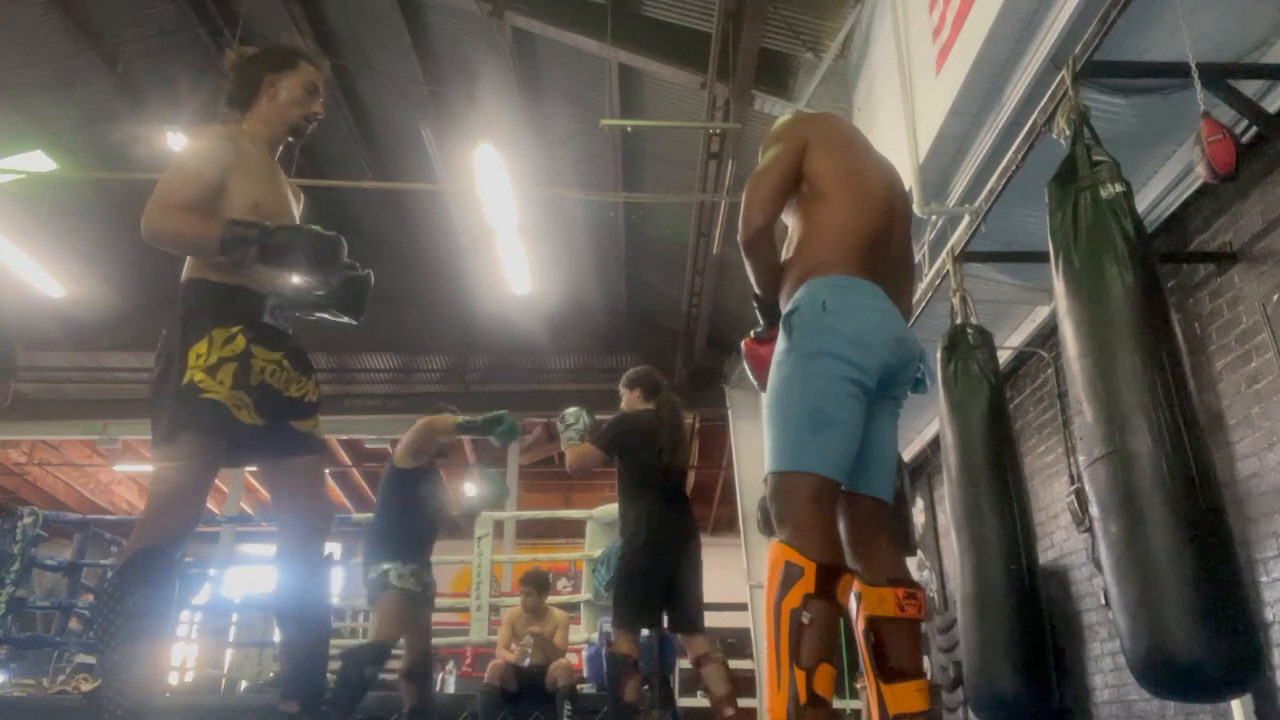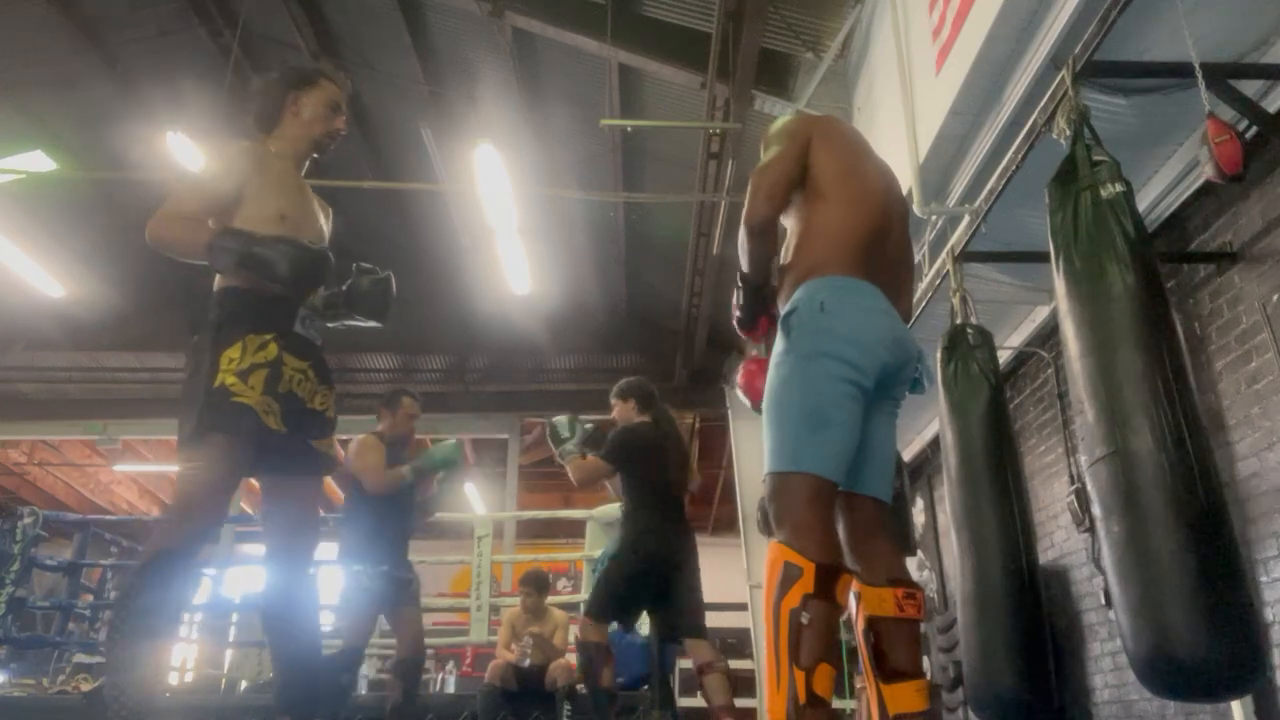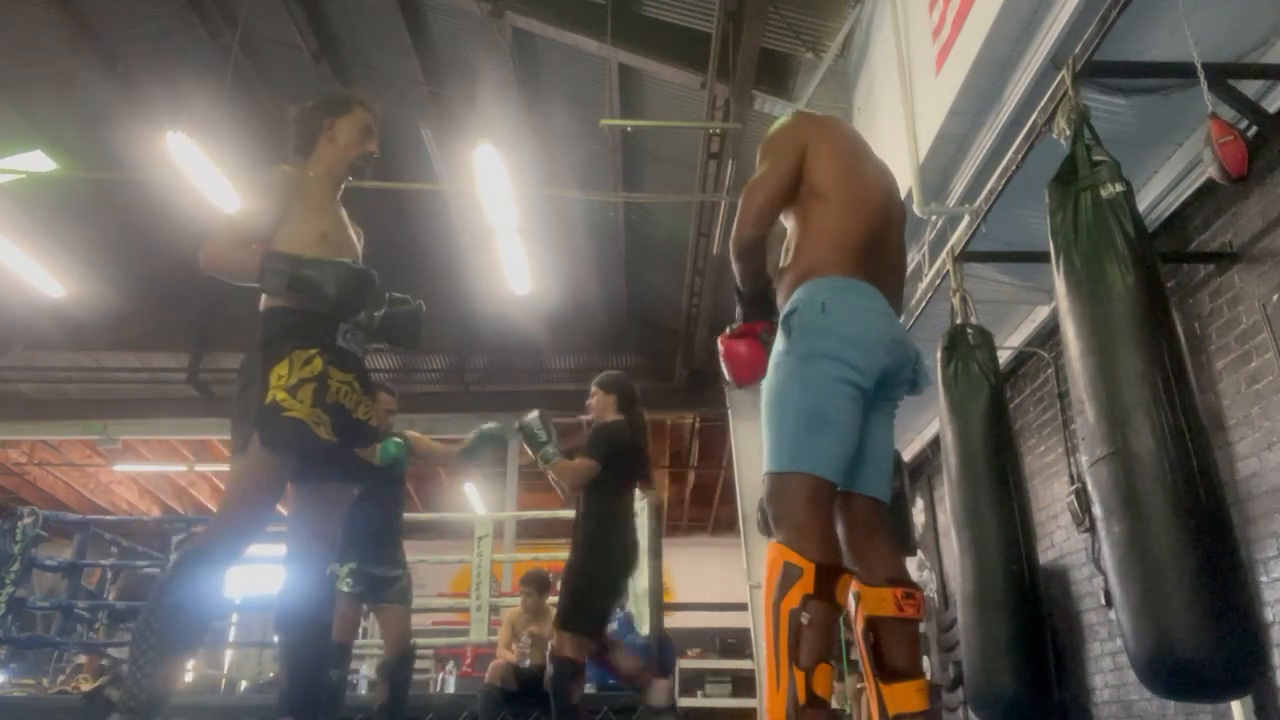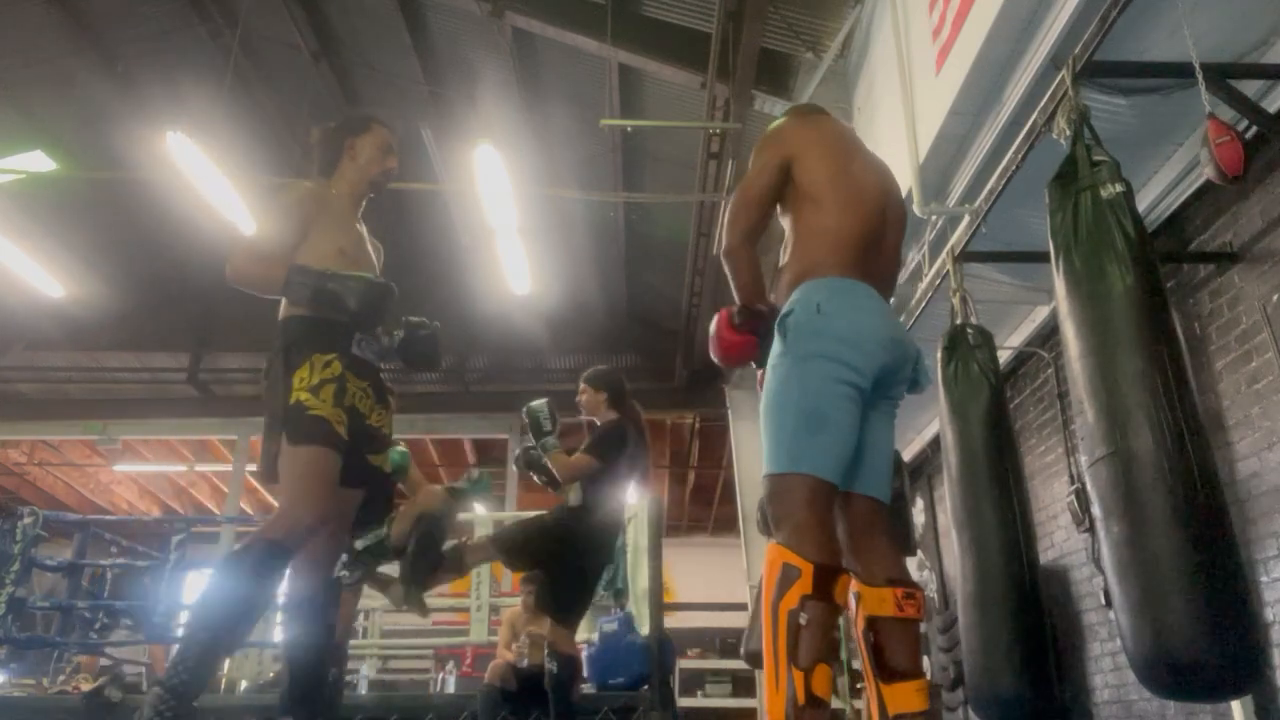
dt=0.3s
person 1, frame 1
left shoulder: (285, 187)
right shoulder: (218, 145)
right elbow: (159, 222)
left wrist: (322, 295)
right wrist: (273, 242)
left hip: (273, 350)
right hip: (214, 338)
left knee: (307, 522)
right knee: (172, 516)
person 1, frame 2
left shoulder: (313, 204)
right shoulder: (245, 161)
right elbow: (163, 228)
left wrist: (348, 300)
right wrist: (252, 251)
left hip: (300, 360)
right hip: (245, 345)
left knee: (293, 543)
right knee: (194, 517)
person 1, frame 3
left shoulder: (346, 223)
right shoulder: (290, 185)
right elbow: (216, 254)
left wrist: (383, 324)
right wrist: (303, 274)
left hip: (342, 377)
right hip: (293, 362)
left knee: (317, 551)
right knee: (240, 519)
person 1, frame 4
left shoulder: (369, 243)
right shoulder: (310, 199)
right elbow: (242, 265)
left wrist: (401, 342)
right wrist: (327, 287)
left hip: (358, 383)
right hip: (311, 366)
left knee: (325, 551)
right knee: (301, 518)
person 2, frame 1
left shoulder: (803, 129)
right shoulder: (888, 179)
left elbow: (754, 224)
left wrist: (771, 307)
left hip: (831, 316)
right hip: (886, 331)
left knee: (799, 508)
right knee: (867, 530)
person 2, frame 2
left shoulder: (802, 129)
right shoulder: (882, 177)
left elbow: (758, 216)
left wrist: (754, 292)
left hip: (830, 316)
right hip: (885, 333)
left knee: (796, 508)
right knee: (865, 530)
person 2, frame 3
left shoulder: (802, 129)
right shoulder: (880, 179)
left elbow: (748, 230)
left wrist: (755, 303)
right wrist: (776, 338)
left hip: (829, 318)
right hip: (882, 332)
left knee: (797, 507)
right knee: (864, 528)
person 2, frame 4
left shoulder: (794, 132)
right shoulder: (884, 179)
left elbow: (735, 240)
left wrist: (757, 317)
right wrist: (774, 330)
left hip: (825, 319)
right hip: (881, 333)
left knee: (796, 508)
right knee: (864, 529)
person 3, frame 1
left shoulder: (626, 423)
right shoulder: (673, 427)
left elbow: (575, 463)
left wrist: (570, 431)
left hip: (647, 538)
right hip: (683, 536)
left knee: (624, 632)
right knee: (692, 632)
person 3, frame 2
left shoulder: (630, 435)
right shoulder: (667, 437)
left elbow: (583, 476)
left wrist: (566, 445)
left hip: (644, 545)
right hip: (679, 545)
left knee: (593, 623)
right knee: (694, 638)
person 3, frame 3
left shoulder: (606, 434)
right shoulder: (628, 436)
left elbow: (572, 478)
left wrist: (542, 445)
left hip: (599, 545)
right hip: (617, 546)
left knee: (567, 635)
right knee: (587, 635)
person 3, frame 4
left shoulder: (614, 433)
right shoulder: (616, 434)
left elbow: (571, 472)
left wrist: (545, 435)
right wrist: (540, 467)
left hip: (584, 534)
right hip: (572, 525)
left knee: (560, 630)
right knee: (482, 547)
person 4, frame 1
left shoulder: (433, 474)
right shoulder: (416, 449)
left elbow: (446, 520)
right elbow: (429, 424)
right wrist: (480, 423)
left hip: (417, 564)
right hip: (389, 559)
left knee: (420, 651)
right knee: (384, 639)
person 4, frame 2
left shoulder: (408, 452)
right shoulder: (367, 445)
left elbow: (415, 513)
right elbow: (375, 484)
left wrist: (433, 486)
right wrist: (423, 466)
left hip: (397, 561)
right hip: (365, 560)
left knee: (412, 647)
right knee: (354, 646)
person 4, frame 3
left shoulder: (403, 443)
left elbow: (455, 454)
left wrist: (480, 438)
left hip: (387, 559)
right hip: (347, 560)
left knee: (400, 646)
right knee: (337, 646)
person 4, frame 4
left shoulder: (393, 449)
left elbow: (421, 494)
left wrist: (460, 487)
left hip: (387, 534)
right hip: (346, 545)
left knee: (435, 499)
right knee: (334, 637)
left ankle: (409, 588)
